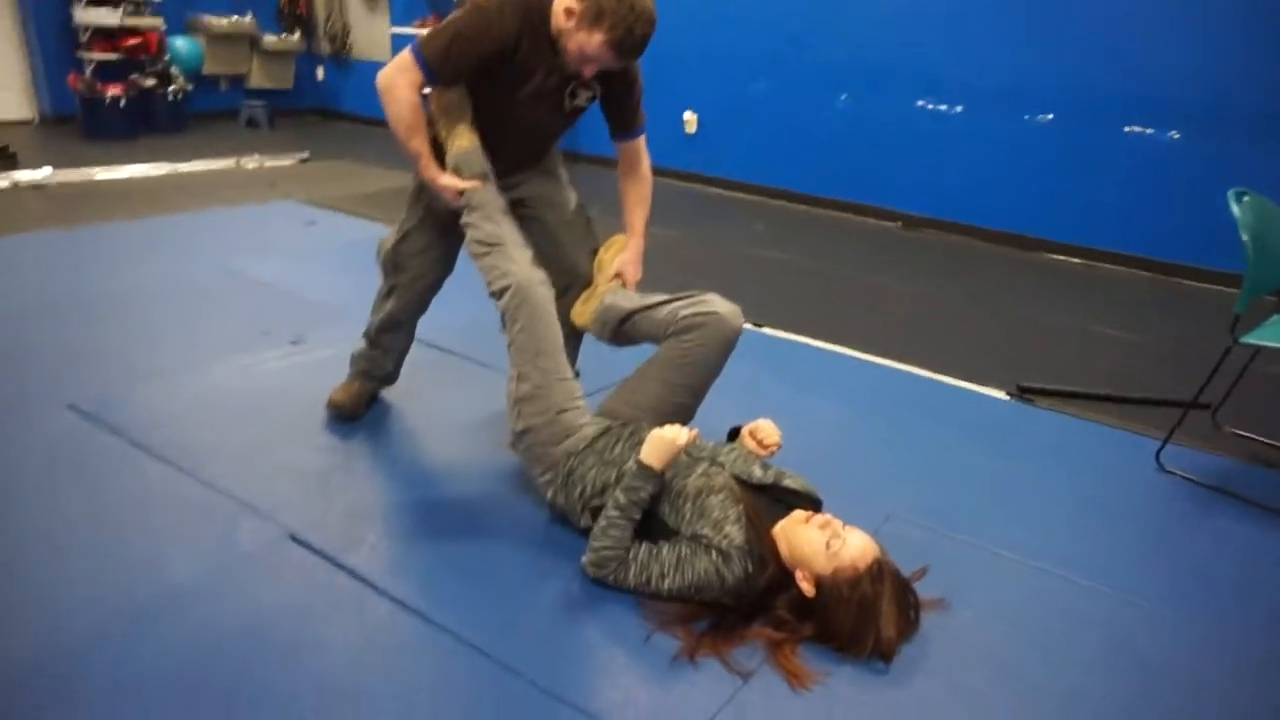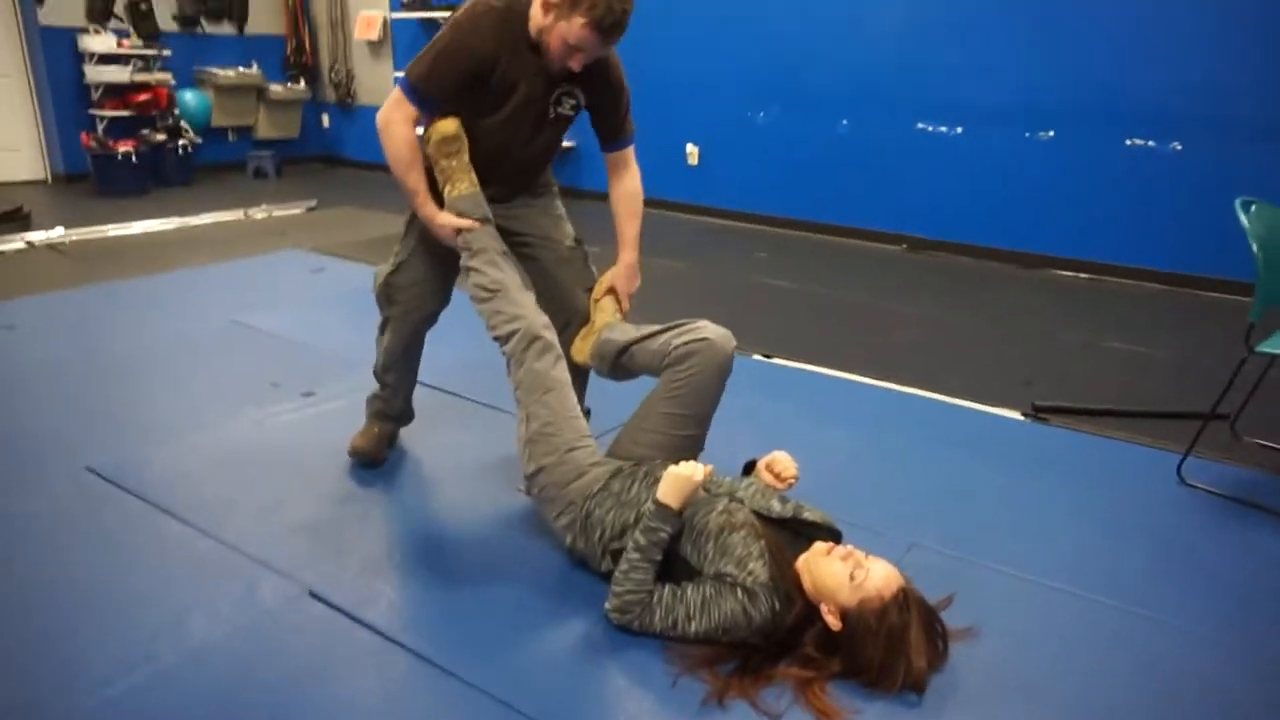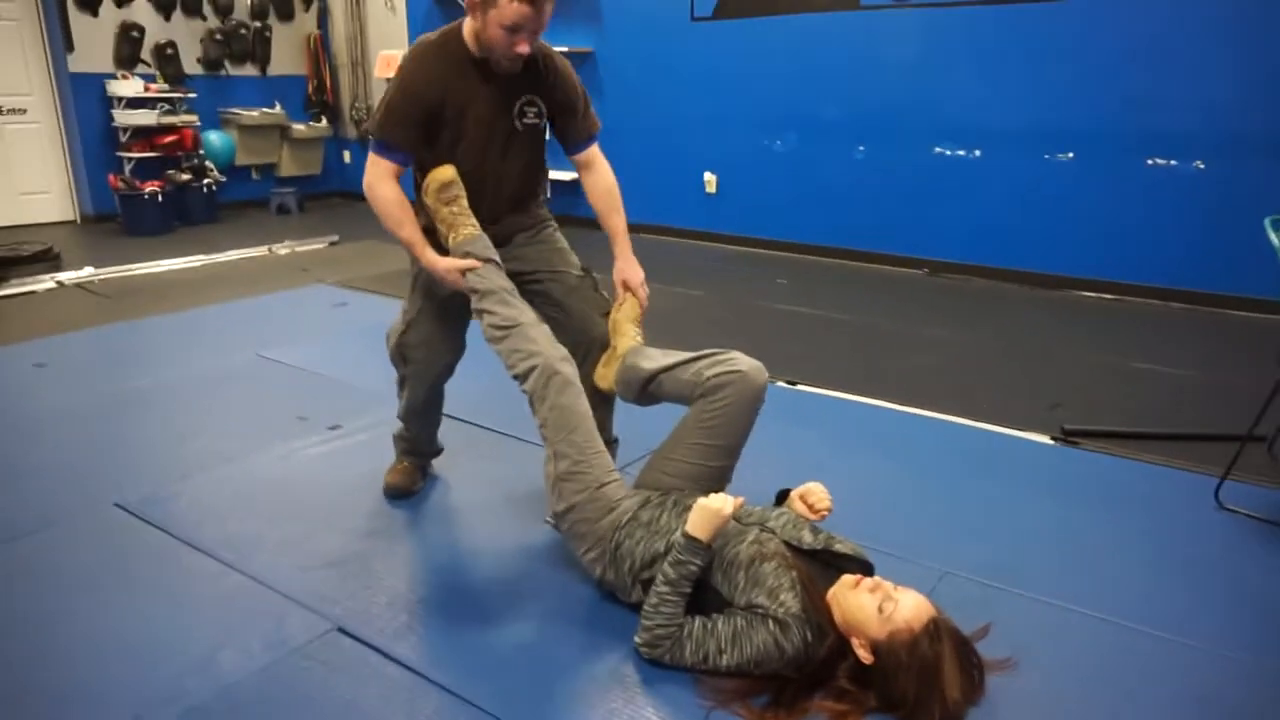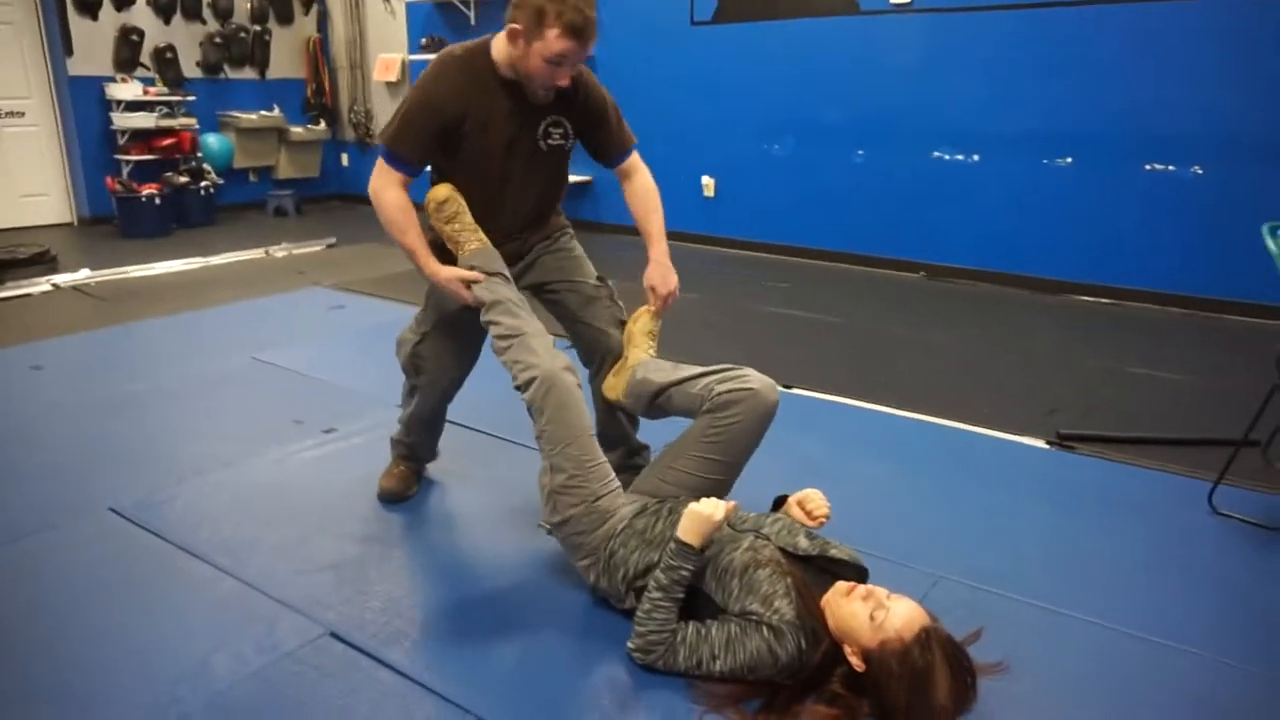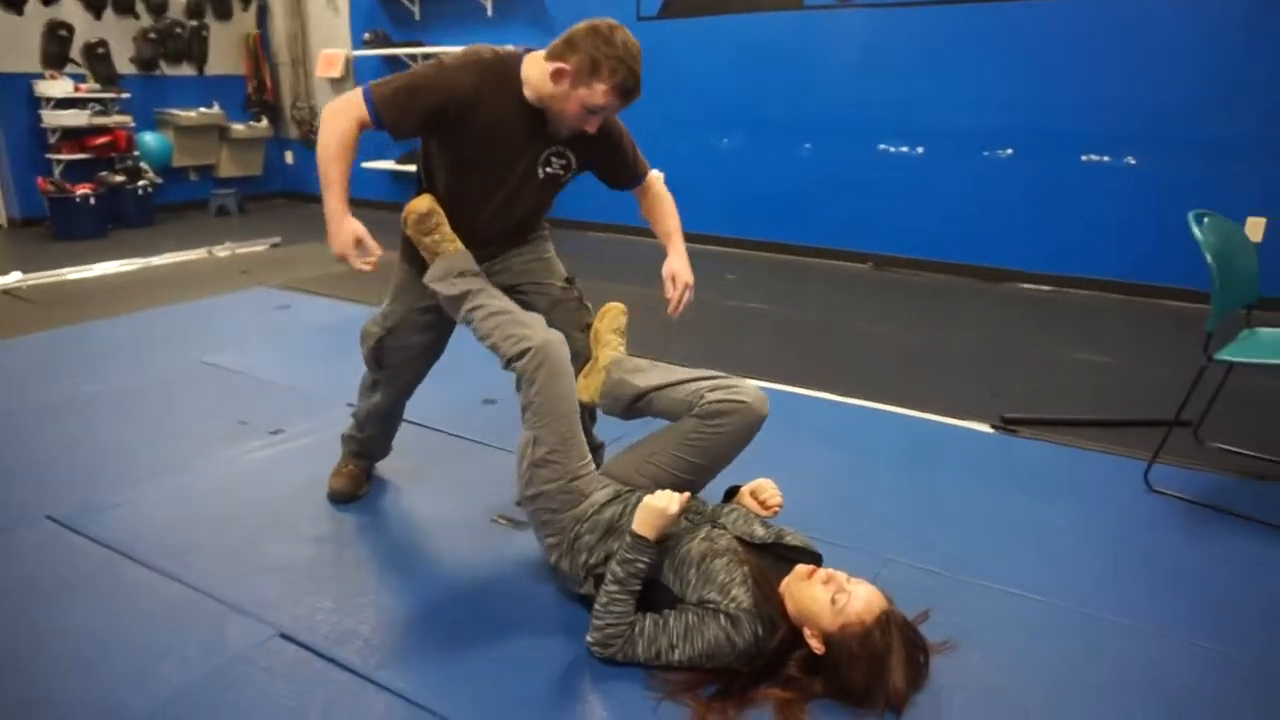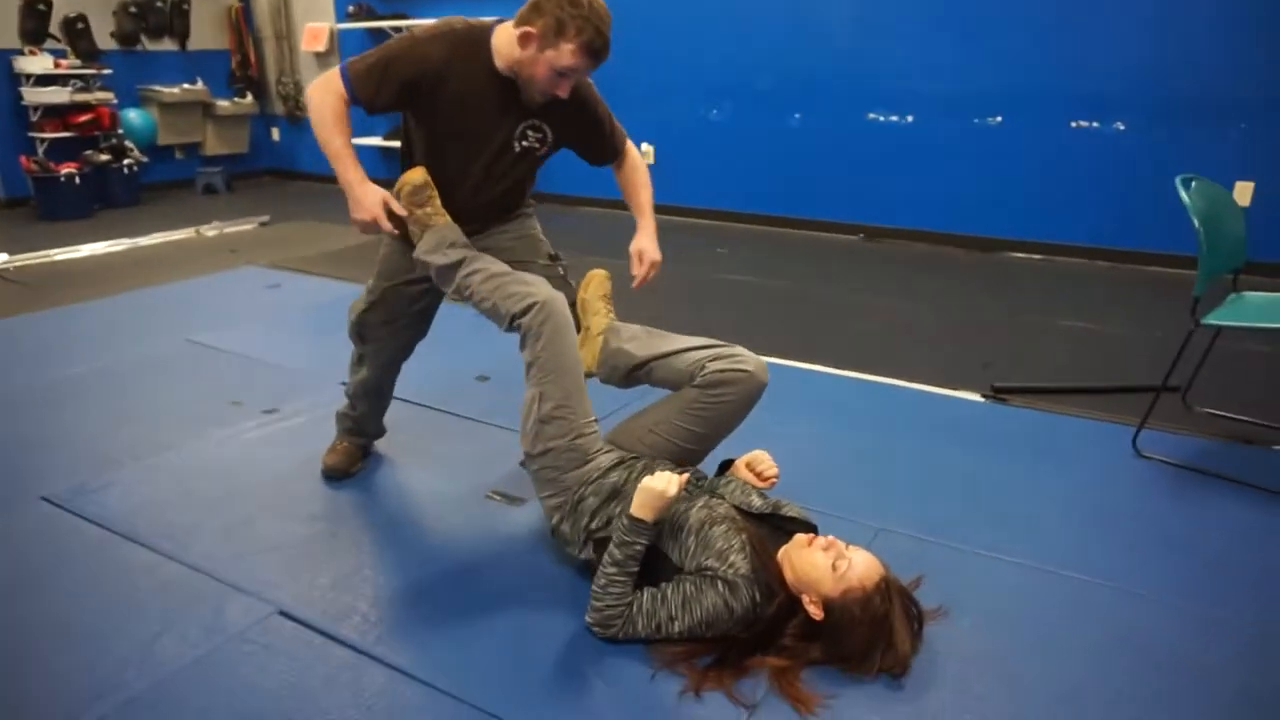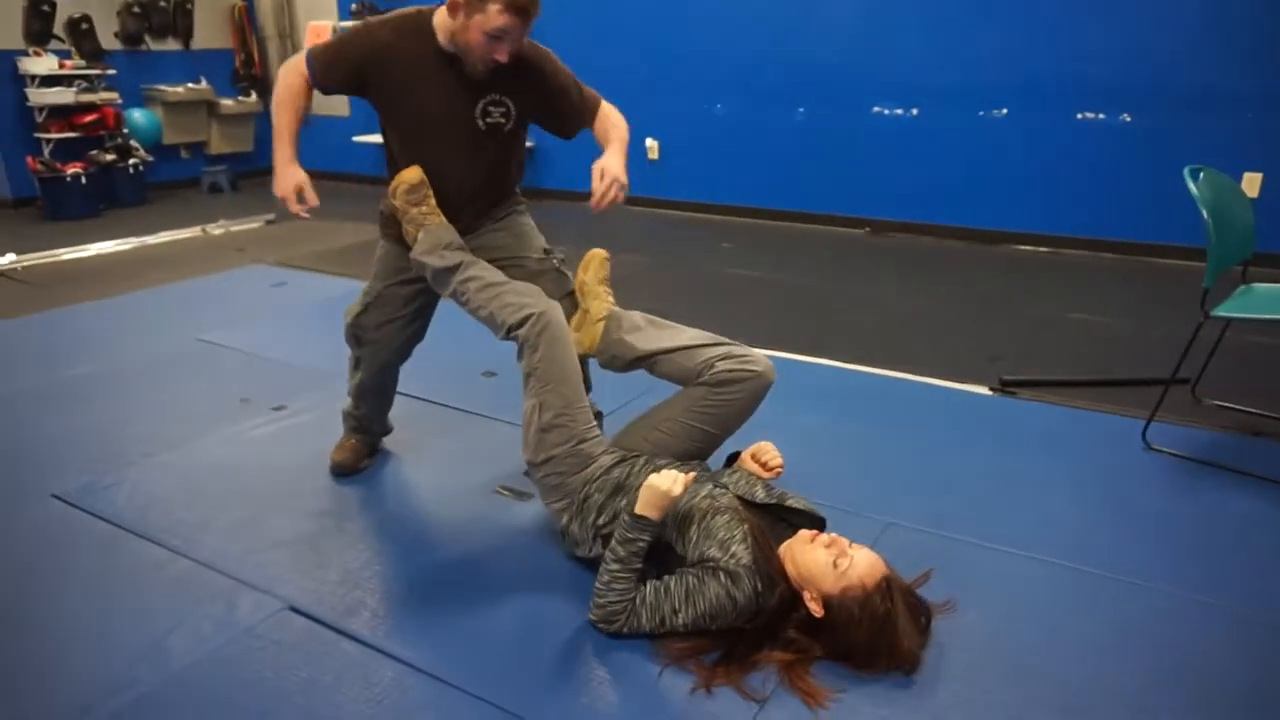
dt=0.3s
person 1, frame 1
left shoulder: (731, 566)
right shoulder: (793, 502)
left elbow: (605, 564)
left wrist: (645, 469)
right wrist: (745, 442)
left hip: (577, 463)
right hip: (622, 437)
left knee: (525, 289)
right knee: (716, 318)
left ankle: (467, 159)
right ankle: (604, 305)
person 1, frame 2
left shoulder: (755, 605)
right shoulder: (813, 536)
left elbow: (627, 607)
left wrist: (666, 507)
right wrist: (762, 475)
left hip: (591, 504)
right hip: (638, 476)
left knee: (531, 339)
right knee: (708, 344)
left ankle: (465, 197)
right ankle: (603, 339)
person 1, frame 3
left shoulder: (784, 636)
right shoulder: (846, 566)
left elbow: (657, 641)
left wrist: (694, 540)
right wrist: (792, 504)
left hip: (620, 534)
right hip: (667, 505)
left knee: (550, 372)
right knee: (740, 376)
left ankle: (469, 242)
right ankle: (627, 362)
person 1, frame 4
left shoulder: (778, 643)
right shoulder: (840, 570)
left elbow: (651, 647)
left wrist: (686, 542)
right wrist: (790, 512)
left hip: (615, 542)
right hip: (657, 510)
left knee: (551, 377)
right knee: (753, 392)
left ankle: (476, 253)
right ankle: (637, 375)
person 1, frame 5
left shoulder: (737, 630)
right shoulder: (795, 559)
left elbow: (608, 638)
left wrist: (641, 537)
right wrist: (742, 500)
left hip: (582, 530)
right hip: (627, 498)
left knee: (542, 348)
right knee: (741, 403)
left ankle: (450, 263)
right ankle: (611, 376)
person 1, frame 6
left shoulder: (736, 596)
right shoulder: (789, 528)
left elbow: (609, 618)
left wrist: (641, 518)
right wrist: (737, 474)
left hip: (584, 494)
right hip: (634, 466)
left knee: (544, 306)
right knee: (741, 372)
left ankle: (439, 241)
right ankle: (603, 344)
person 1, frame 7
left shoulder: (737, 588)
right shoulder: (798, 521)
left elbow: (612, 612)
left wrist: (643, 516)
right wrist: (744, 464)
left hip: (590, 495)
right hip: (635, 464)
left knee: (539, 317)
right knee: (747, 371)
left ankle: (433, 238)
right ankle: (603, 325)
person 2, frame 1
left shoulder: (613, 61)
left elbow: (632, 155)
right elbow: (396, 81)
left wrist: (634, 246)
right wrist: (431, 173)
left hip: (533, 166)
left knee: (578, 273)
right knee: (412, 274)
right ankle: (367, 376)
person 2, frame 2
left shoulder: (602, 69)
left elbow: (622, 165)
right elbow: (395, 120)
left wrist: (628, 260)
right wrist: (428, 212)
left hip: (528, 195)
left knee: (577, 309)
right knee: (407, 306)
right ankle: (386, 415)
person 2, frame 3
left shoulder: (550, 71)
right shoulder: (427, 67)
left elbow: (591, 164)
right elbow: (379, 178)
left wrist: (623, 254)
right wrist: (427, 258)
left hip: (527, 230)
right hip: (450, 241)
left knee: (594, 337)
right knee: (422, 358)
right ankle: (414, 451)
person 2, frame 4
left shoulder: (580, 89)
right shoulder: (451, 82)
left elbow: (631, 173)
right elbow: (387, 184)
left wrist: (658, 254)
right wrist: (433, 266)
left hip: (545, 241)
left knee: (613, 347)
right knee: (433, 364)
left ankle: (625, 469)
right ankle: (409, 456)
person 2, frame 5
left shoulder: (596, 125)
right shoulder: (465, 80)
left elbow: (647, 185)
right elbow: (342, 113)
left wrist: (676, 251)
right wrist: (337, 215)
left hip: (518, 246)
left knee: (578, 353)
right knee: (393, 360)
right ankle: (359, 454)
person 2, frame 6
left shoulder: (572, 94)
right shoulder: (436, 51)
left elbow: (625, 156)
right elbow: (326, 91)
left wrist: (645, 228)
right wrist: (355, 184)
left hip: (502, 224)
right knee: (378, 335)
right ankle: (355, 432)
person 2, frame 7
left shoulder: (529, 65)
right shoulder: (388, 40)
left elbow: (604, 115)
right elbow: (296, 72)
left wrist: (614, 155)
right wrist: (286, 162)
left hip: (495, 219)
right knee: (375, 340)
right ankle: (363, 431)
